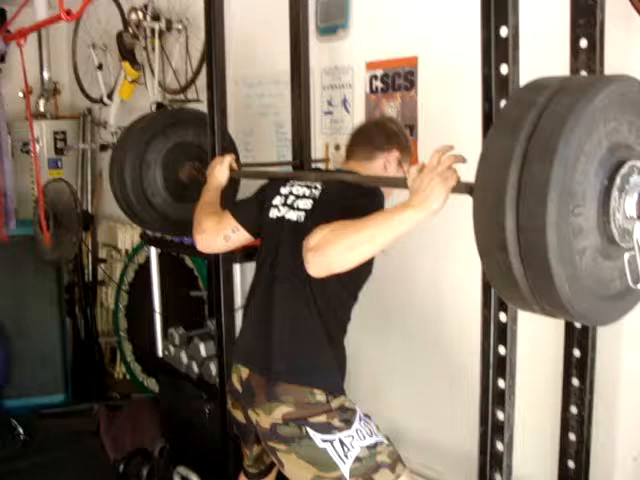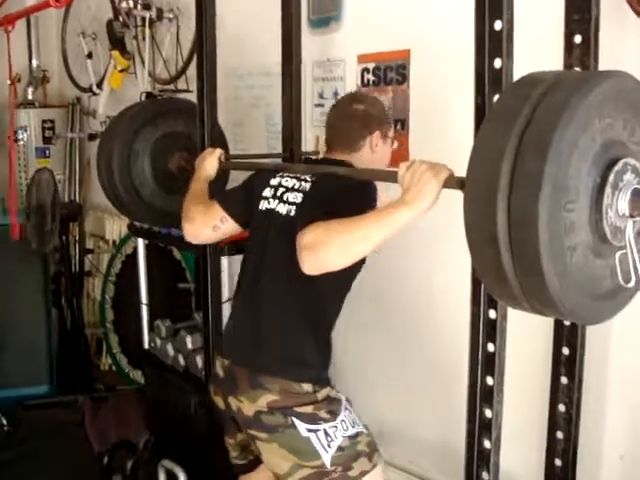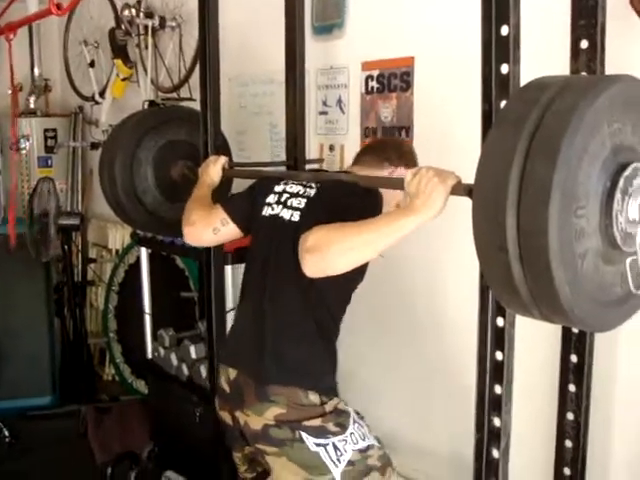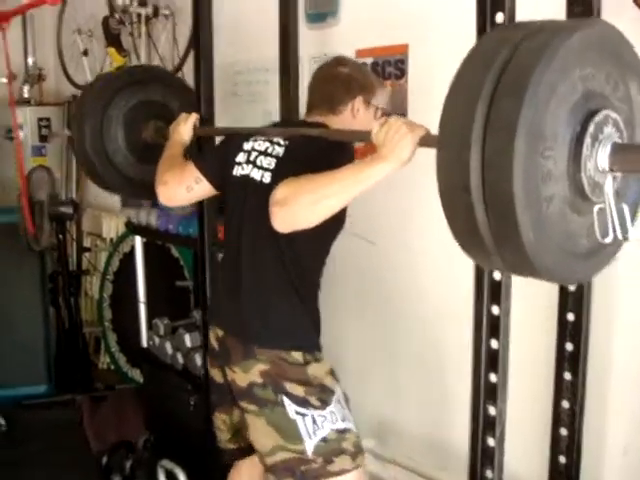
dt=1s
person 1, frame 1
left shoulder: (285, 188)
right shoulder: (361, 195)
left elbow: (208, 236)
right elbow: (320, 253)
left wrist: (214, 184)
right wrist: (418, 206)
left hip: (246, 379)
right hip: (299, 394)
person 1, frame 2
left shoulder: (276, 177)
right shoulder: (351, 187)
left elbow: (197, 227)
right elbow: (315, 252)
left wrist: (202, 175)
right wrist: (409, 204)
left hip: (232, 370)
right hip: (286, 386)
person 1, frame 3
left shoulder: (281, 185)
right shoulder: (361, 197)
left elbow: (197, 229)
right elbow: (317, 254)
left wrist: (207, 182)
right wrist: (415, 211)
left hip: (235, 381)
right hip: (289, 397)
person 1, frame 4
left shoulder: (250, 142)
right shoulder: (330, 150)
left elbow: (171, 189)
right elbow: (287, 208)
left wrist: (178, 139)
right wrist: (384, 160)
left hip: (226, 339)
right hip: (277, 354)
